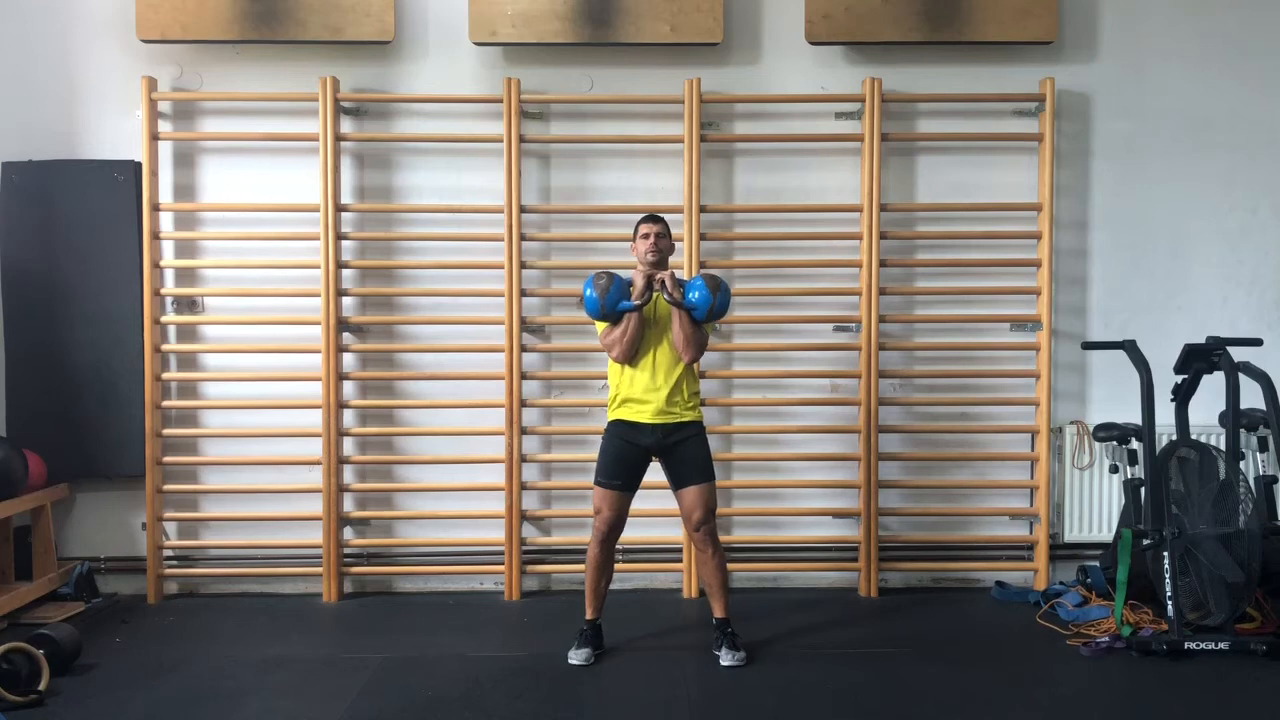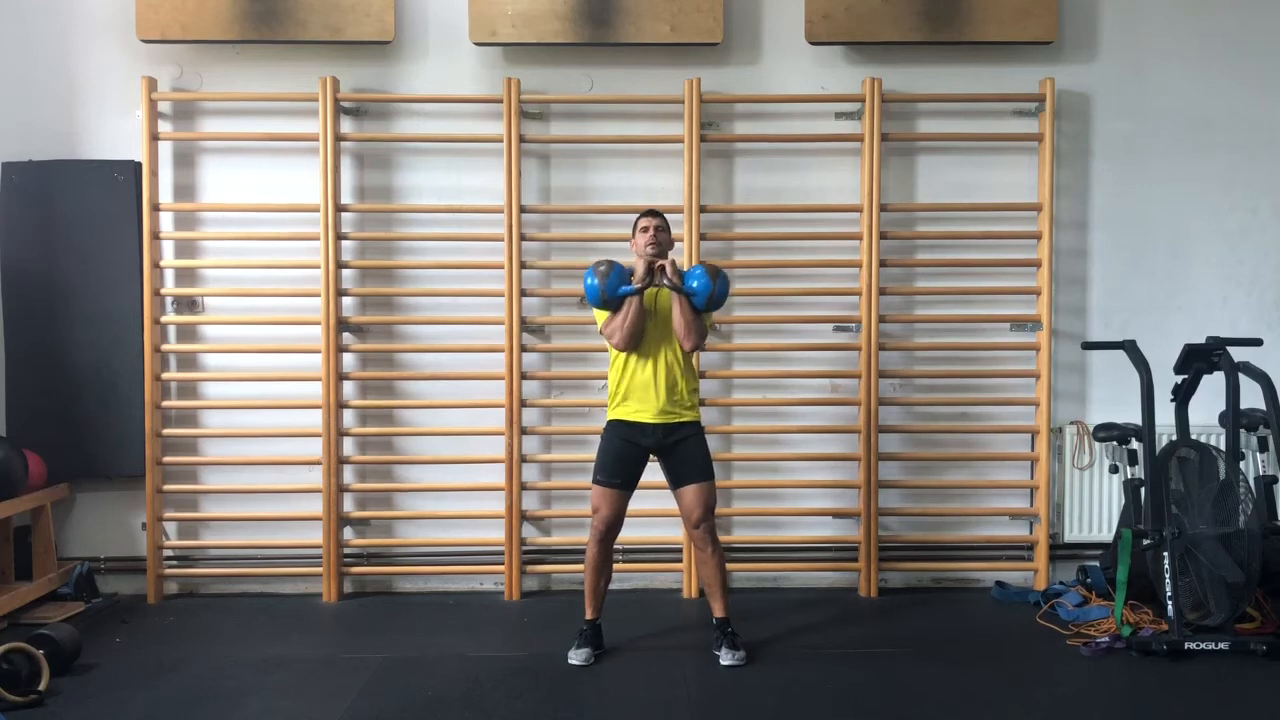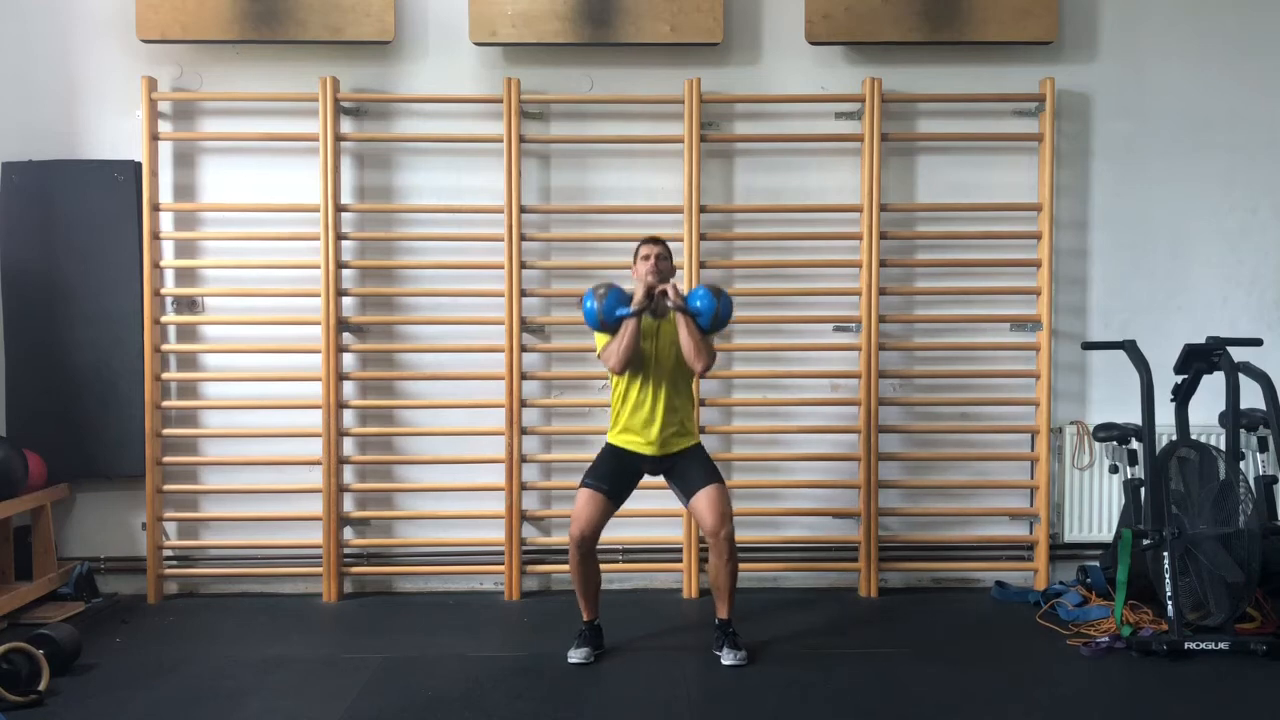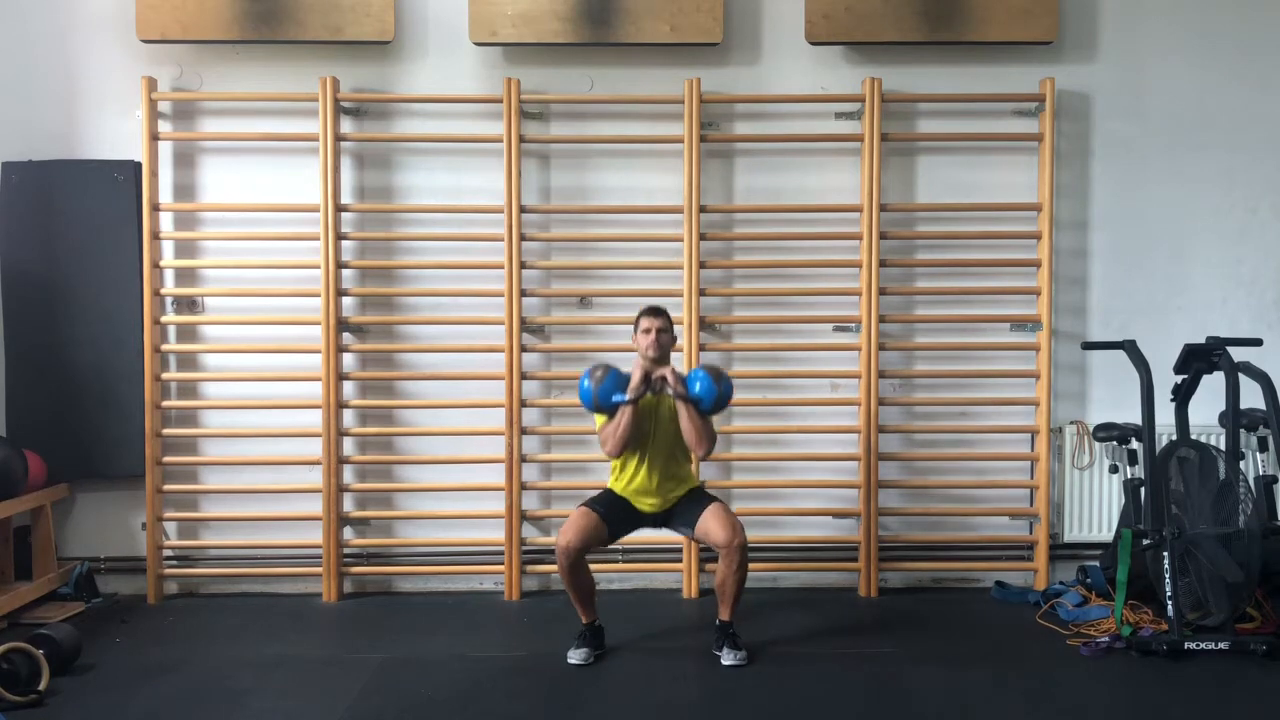
dt=0.3s
person 1, frame 1
left shoulder: (690, 294)
left elbow: (690, 353)
right elbow: (619, 352)
left wrist: (674, 295)
right wrist: (638, 296)
left hip: (682, 424)
right hip: (628, 423)
left knee: (703, 528)
right knee: (605, 528)
left ankle: (723, 628)
right ankle: (591, 628)
person 1, frame 2
left shoulder: (687, 289)
left elbow: (692, 341)
right elbow: (620, 340)
left wrist: (675, 285)
right wrist: (638, 284)
left hip: (681, 423)
right hip: (626, 422)
left knee: (702, 527)
right knee: (603, 528)
left ankle: (723, 628)
right ankle: (591, 628)
person 1, frame 3
left shoulder: (688, 315)
left elbow: (701, 363)
right elbow: (617, 363)
left wrist: (677, 308)
right wrist: (637, 308)
left hip: (680, 445)
right hip: (626, 444)
left knee: (720, 529)
right knee: (580, 533)
left ankle: (724, 627)
right ankle: (590, 627)
person 1, frame 4
left shoulder: (689, 387)
left elbow: (702, 449)
right elbow: (612, 449)
left wrist: (679, 391)
right wrist: (633, 390)
left hip: (679, 496)
right hip: (625, 497)
left knee: (733, 539)
right knee: (568, 544)
left ankle: (724, 630)
right ankle: (590, 629)
